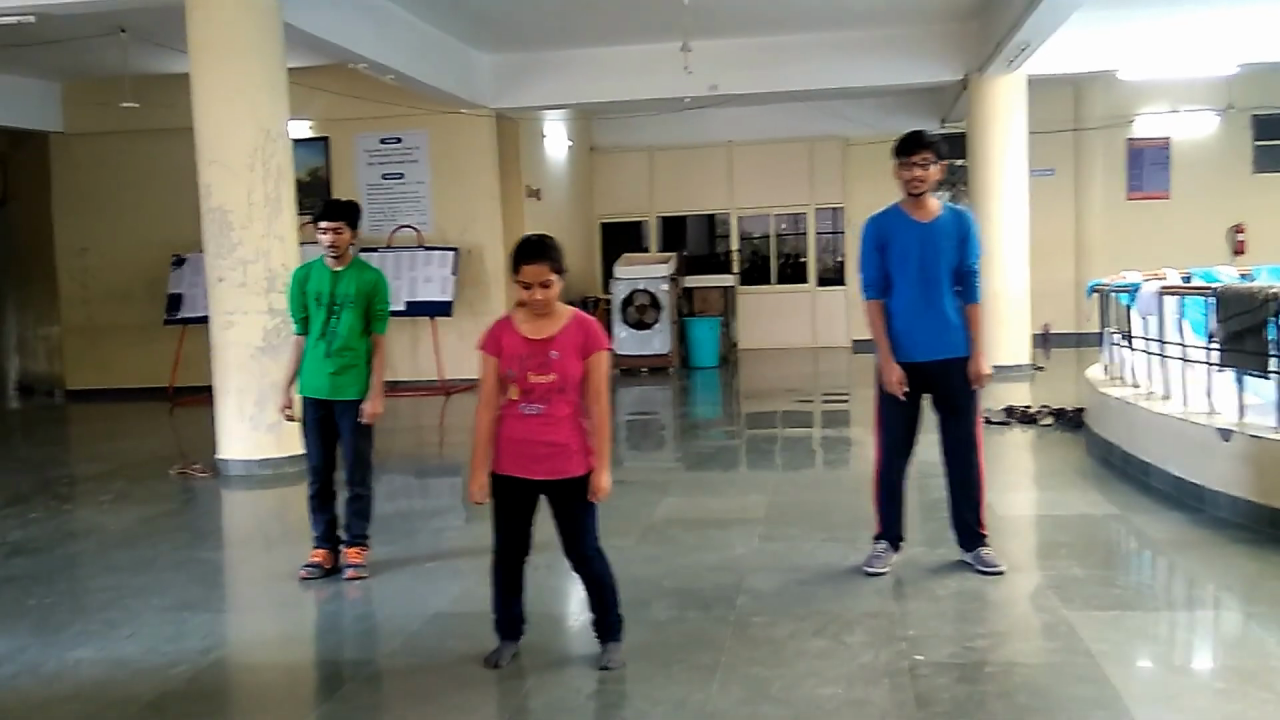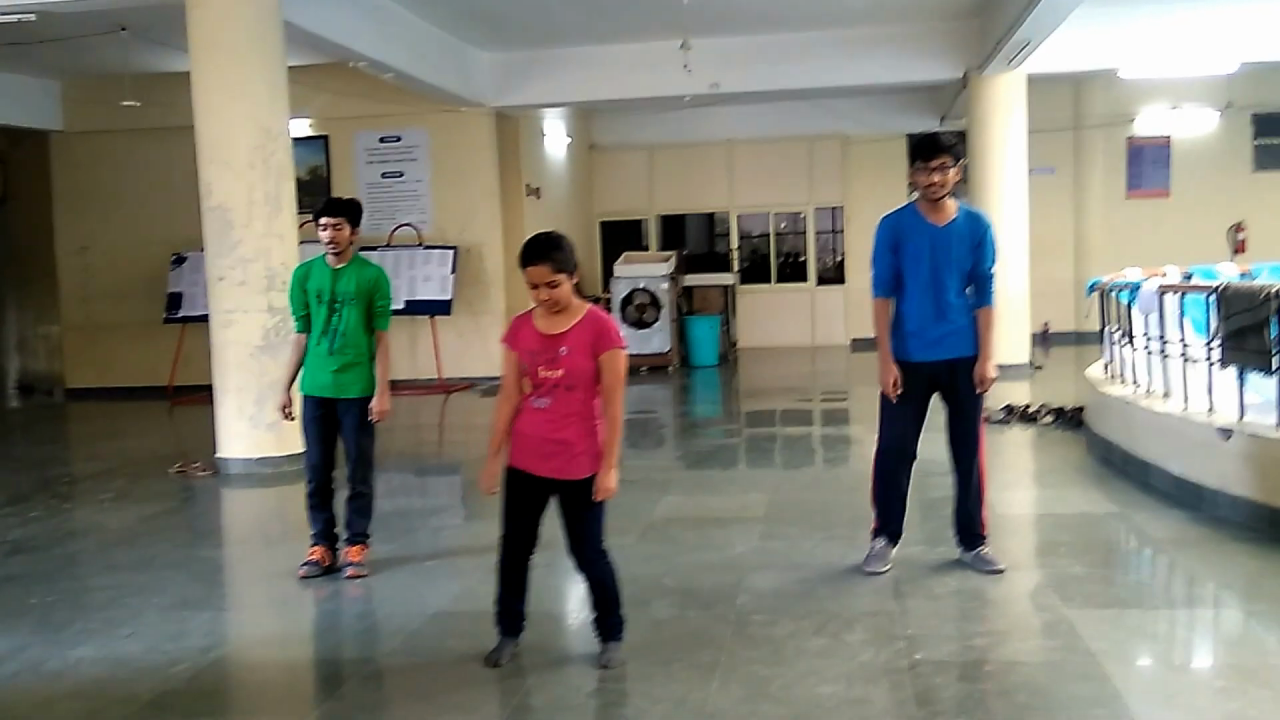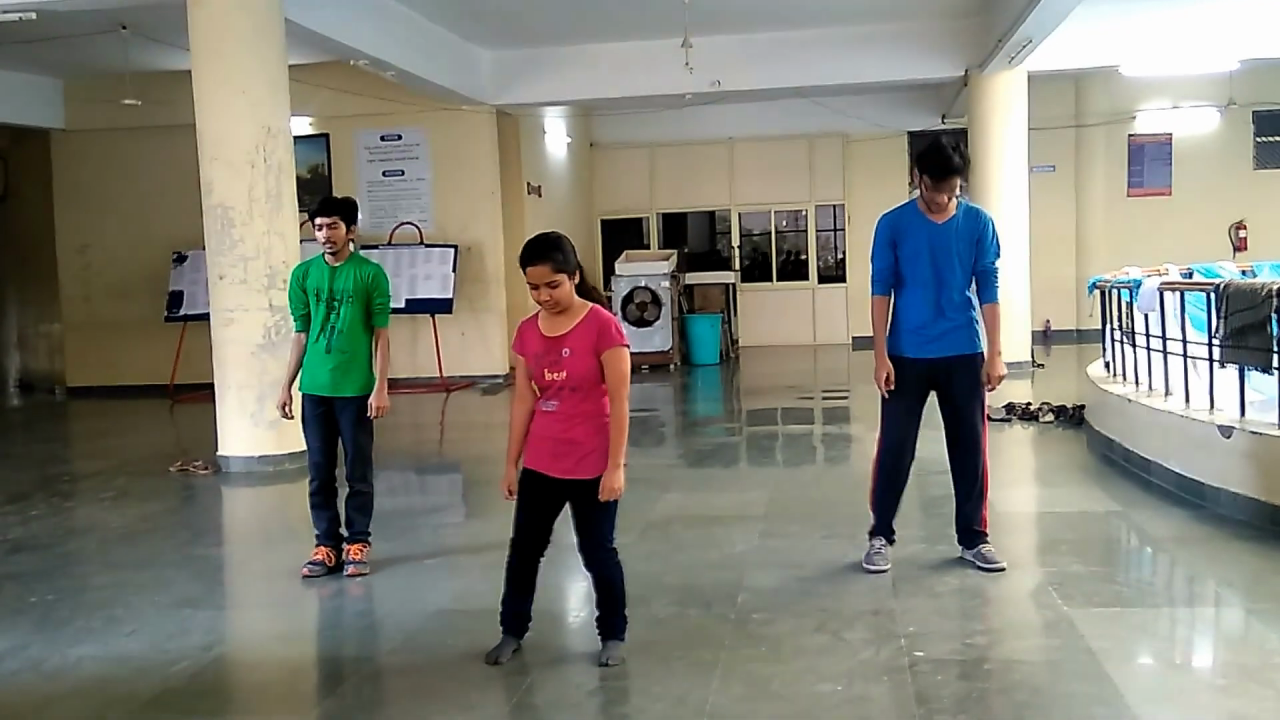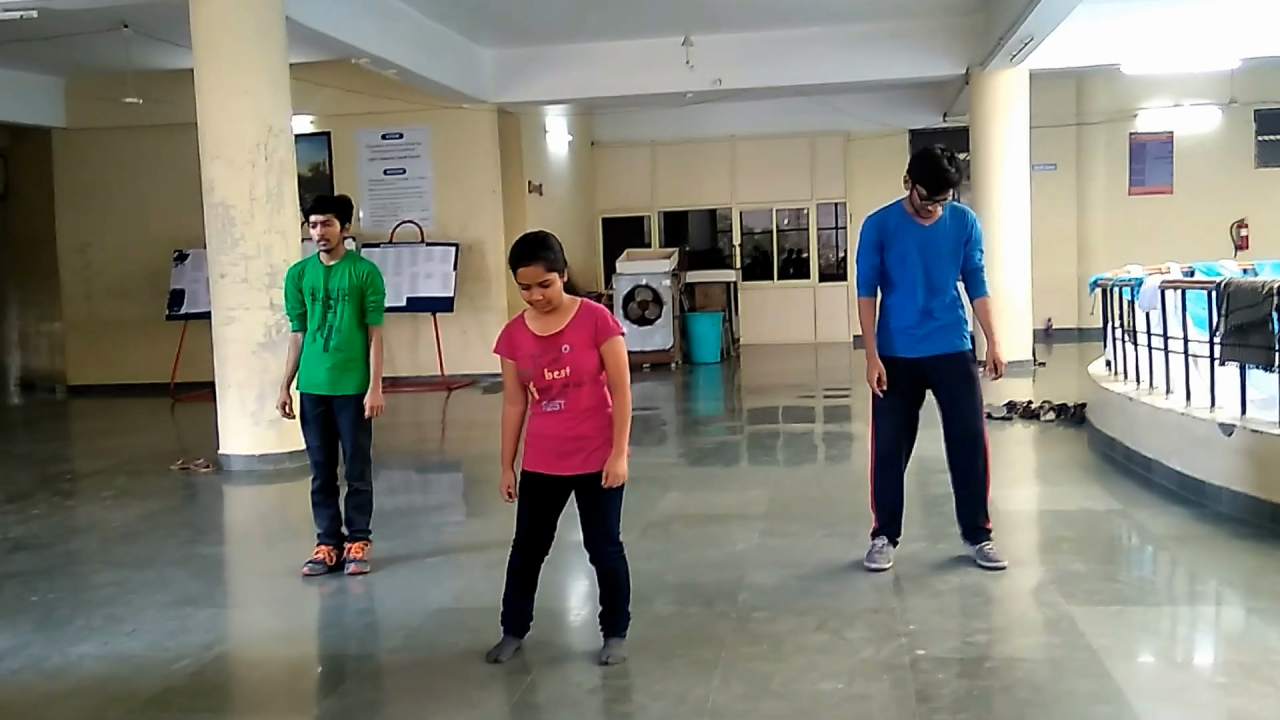
dt=0.2s
person 1, frame 1
left shoulder: (961, 223)
right shoulder: (879, 227)
left elbow: (971, 291)
right elbow: (873, 296)
left wrist: (978, 353)
right wrist: (886, 360)
left hip: (953, 356)
right hip: (901, 359)
left knee: (964, 450)
right knee: (892, 453)
left ankle: (973, 541)
right ankle: (887, 540)
person 1, frame 2
left shoulder: (976, 225)
right shoulder: (893, 226)
left elbow: (983, 295)
right elbow: (883, 295)
left wrist: (986, 357)
right wrist: (886, 360)
left hip: (962, 357)
right hip: (909, 358)
left knee: (968, 450)
right knee: (894, 448)
left ankle: (972, 540)
right ankle: (884, 536)
person 1, frame 3
left shoulder: (979, 223)
right shoulder: (892, 224)
left elbow: (988, 290)
right elbow: (881, 290)
left wrist: (995, 353)
right wrist: (881, 355)
left hip: (963, 354)
right hip: (906, 354)
left knee: (970, 447)
right knee: (894, 447)
left ankle: (973, 537)
right ankle: (880, 535)
person 1, frame 4
left shoulder: (965, 222)
right shoulder: (879, 225)
left elbow: (976, 284)
right elbow: (866, 291)
left wrist: (993, 343)
right wrist: (871, 355)
left hip: (953, 350)
right hip: (896, 354)
left knee: (970, 441)
right knee: (889, 448)
left ankle: (977, 533)
right ankle: (884, 535)
person 2, frame 1
left shoulder: (586, 330)
right shoulder: (500, 333)
left elbow: (598, 403)
right elbow: (488, 404)
left wrist: (602, 466)
right wrist: (478, 468)
left hip: (570, 467)
right hip: (511, 468)
left knee: (584, 553)
right knee: (508, 552)
left ankle: (611, 637)
right ankle: (508, 636)
person 2, frame 2
left shoulder: (600, 327)
right shoulder: (520, 328)
left elbow: (612, 403)
right elbow: (509, 396)
left wrist: (609, 467)
right wrist: (493, 458)
left hip: (579, 465)
right hip: (525, 463)
left knee: (588, 552)
right knee: (514, 548)
left ankle: (611, 636)
right ankle: (509, 633)
person 2, frame 3
left shoulder: (603, 325)
right shoulder: (526, 331)
left elbow: (619, 401)
right elbow: (523, 400)
left wrist: (615, 466)
right wrist: (511, 462)
left hip: (590, 466)
right hip: (540, 465)
left knee: (597, 552)
right knee: (524, 548)
left ankle: (613, 635)
right ankle: (512, 632)
person 2, frame 4
left shoulder: (596, 319)
right shoulder: (513, 334)
left elbow: (621, 390)
right elbow: (514, 403)
left wrist: (619, 453)
right wrist: (507, 465)
left hip: (595, 459)
right hip: (541, 464)
left knee: (604, 548)
right knee: (527, 548)
left ankle: (615, 633)
right ankle: (513, 631)
person 3, frame 1
left shoulder: (371, 279)
right shoulder: (304, 277)
left elbow: (378, 342)
right elbow: (300, 337)
left wrist: (376, 394)
right wrist: (287, 388)
left hip: (354, 391)
right hip: (314, 391)
left knee: (357, 475)
right knee: (319, 475)
left ankle: (356, 547)
right ankle: (324, 547)
person 3, frame 2
left shoulder: (372, 276)
right shoulder: (305, 274)
left elbow: (381, 338)
right elbow: (301, 335)
left wrist: (382, 391)
right wrist: (286, 387)
left hip: (357, 389)
right hip: (316, 389)
left knee: (359, 473)
right knee: (317, 472)
left ankle: (356, 545)
right ankle: (321, 545)
person 3, frame 3
left shoulder: (370, 274)
right shoulder: (303, 274)
left elbow: (381, 335)
right elbow: (301, 335)
left wrist: (381, 387)
right wrist: (286, 386)
left hip: (355, 388)
right hip: (315, 388)
left knee: (358, 472)
right knee: (319, 472)
left ankle: (357, 543)
right ankle: (327, 544)
person 3, frame 4
left shoulder: (365, 272)
right shoulder: (298, 274)
left elbow: (375, 334)
right elbow: (298, 334)
left wrist: (375, 386)
right wrist: (285, 386)
left hip: (352, 387)
right hip: (313, 387)
left knee: (357, 470)
right knee: (322, 472)
left ankle: (358, 542)
right ankle: (328, 543)
